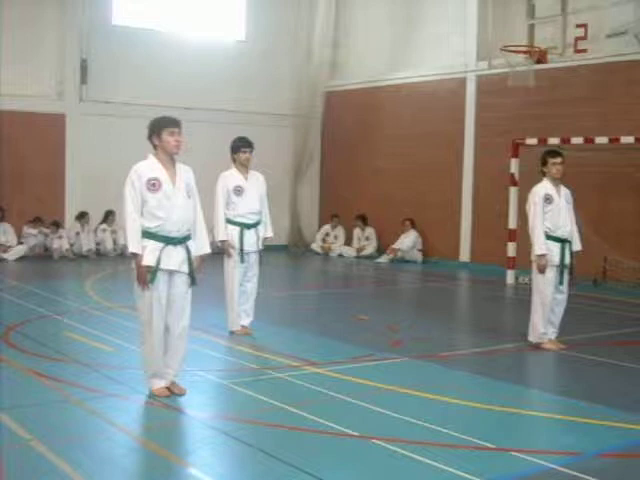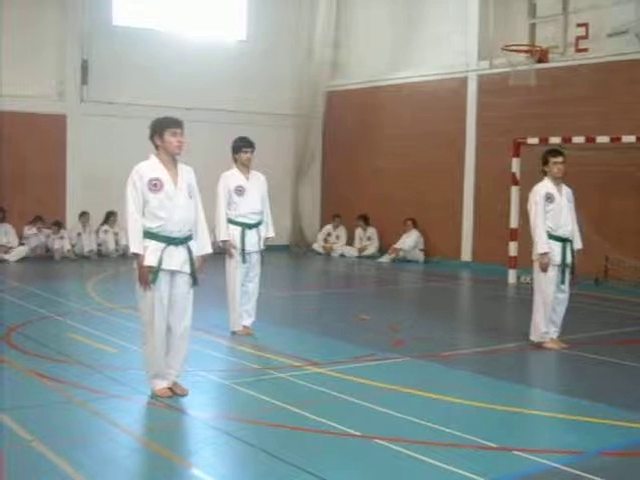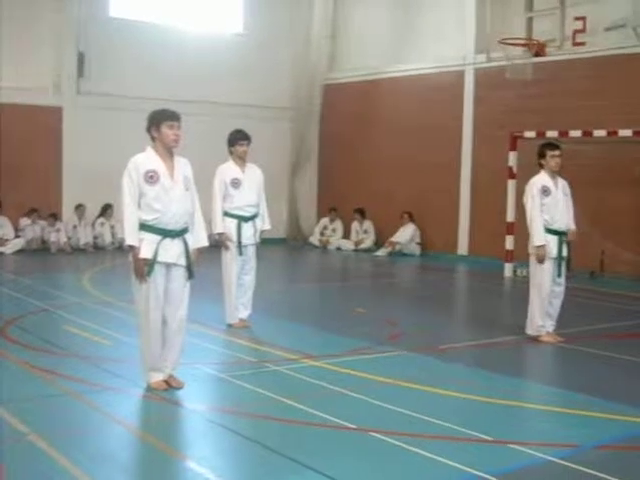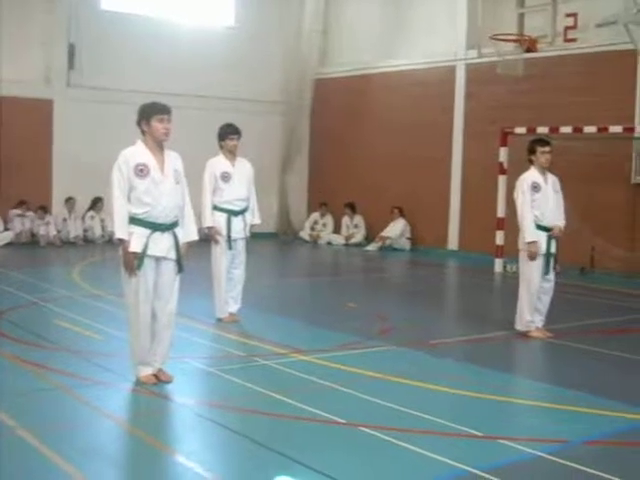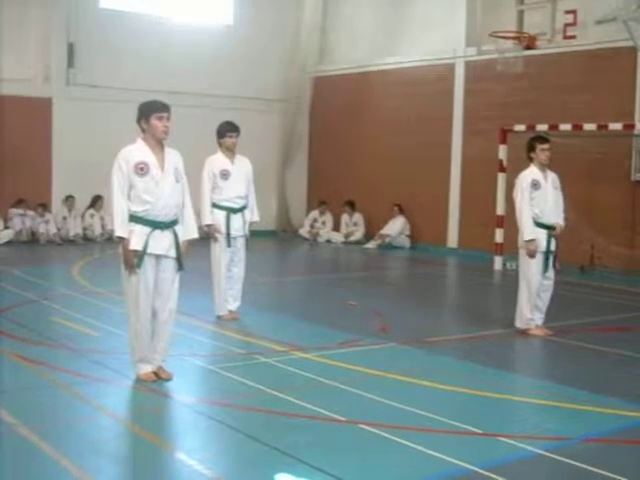
dt=0.3s
person 1, frame 1
left shoulder: (186, 173)
right shoulder: (141, 171)
left elbow: (195, 213)
right elbow: (132, 215)
left wrist: (198, 253)
right wrist: (139, 257)
left hip: (182, 253)
right hip: (154, 253)
left knee: (179, 319)
right knee: (154, 319)
left ankle: (170, 375)
right ankle: (156, 378)
person 1, frame 2
left shoulder: (188, 173)
right shoulder: (142, 171)
left elbow: (197, 213)
right elbow: (134, 216)
left wrist: (200, 253)
right wrist: (140, 258)
left hip: (184, 254)
right hip: (155, 253)
left knee: (181, 320)
right knee: (156, 320)
left ankle: (172, 375)
right ankle: (158, 379)
person 1, frame 3
left shoulder: (184, 165)
right shoulder: (138, 164)
left elbow: (193, 206)
right elbow: (130, 208)
left wrist: (196, 246)
right wrist: (136, 250)
left hip: (180, 246)
right hip: (151, 245)
left knee: (177, 312)
right knee: (152, 312)
left ankle: (168, 368)
right ankle: (154, 371)
person 1, frame 4
left shoulder: (175, 159)
right shoulder: (128, 157)
left elbow: (183, 200)
right elbow: (120, 201)
left wrist: (185, 240)
right wrist: (125, 244)
left hip: (169, 240)
right hip: (140, 239)
left knee: (166, 306)
right knee: (141, 306)
left ankle: (157, 362)
right ankle: (143, 365)
person 1, frame 5
left shoulder: (175, 157)
right shoulder: (128, 155)
left elbow: (184, 198)
right elbow: (120, 199)
left wrist: (185, 238)
right wrist: (125, 242)
left hip: (169, 238)
right hip: (141, 237)
left knee: (166, 304)
right knee: (141, 304)
left ankle: (157, 360)
right ankle: (143, 363)
person 2, frame 1
left shoulder: (566, 193)
right shoulder: (539, 191)
left elbow: (571, 222)
right elbow: (536, 224)
left wrist: (575, 249)
right wrist: (540, 253)
left hip: (563, 249)
right hip: (547, 249)
left knee: (560, 294)
right knee: (544, 294)
left ankle: (550, 335)
right ankle: (540, 336)
person 2, frame 2
left shoulder: (567, 192)
right shoulder: (540, 190)
left elbow: (572, 221)
right elbow: (537, 223)
left wrist: (576, 247)
right wrist: (543, 252)
left hip: (564, 248)
right hip: (549, 247)
left knee: (561, 294)
right knee: (546, 293)
left ankle: (552, 334)
right ankle: (542, 335)
person 2, frame 3
left shoulder: (563, 184)
right shoulder: (536, 183)
right elbow: (534, 215)
left wrist: (572, 229)
right wrist: (539, 244)
left hip: (560, 241)
right hip: (544, 241)
left knee: (558, 287)
right knee: (542, 286)
left ankle: (548, 327)
right ankle: (538, 329)
person 2, frame 4
left shoulder: (554, 180)
right shoulder: (526, 180)
left elbow: (559, 208)
right elbow: (524, 212)
left wrist: (560, 226)
right wrist: (531, 240)
left hip: (550, 238)
right hip: (534, 237)
left knee: (547, 283)
right knee: (531, 282)
left ankle: (538, 323)
right ankle: (527, 324)
person 2, frame 5
left shoulder: (553, 178)
right shoulder: (526, 177)
left elbow: (558, 205)
right elbow: (523, 210)
left wrist: (560, 225)
right wrist: (529, 239)
left hip: (549, 236)
right hip: (534, 235)
left knee: (547, 281)
right knee: (531, 280)
left ankle: (537, 321)
right ankle: (527, 322)
person 3, frame 1
left shoulder: (259, 178)
right shoulder: (225, 178)
left elbow: (264, 207)
right elbow: (219, 209)
left wrist: (266, 233)
right wrist: (223, 238)
left hip: (253, 234)
right hip: (235, 234)
left knee: (251, 280)
right knee: (235, 280)
left ankle: (246, 321)
right ankle: (235, 324)
person 3, frame 2
left shoulder: (260, 178)
right shoulder: (227, 178)
left elbow: (265, 207)
right elbow: (221, 209)
left wrist: (267, 234)
right wrist: (224, 238)
left hip: (255, 234)
right hip: (236, 233)
left knee: (252, 281)
right knee: (236, 280)
left ankle: (247, 321)
right ankle: (237, 324)
person 3, frame 3
left shoulder: (256, 171)
right shoulder: (223, 170)
left elbow: (261, 200)
right elbow: (217, 202)
left wrist: (263, 226)
right wrist: (220, 231)
left hip: (251, 227)
right hip: (232, 227)
left knee: (248, 273)
right knee: (232, 273)
left ankle: (243, 314)
right ankle: (233, 317)
person 3, frame 4
left shoulder: (246, 165)
right shoulder: (213, 164)
left elbow: (251, 194)
right elbow: (207, 195)
left wrist: (253, 220)
right wrist: (209, 225)
left hip: (240, 221)
right hip: (222, 220)
left knee: (238, 267)
right knee: (222, 267)
left ankle: (233, 308)
right ankle: (223, 311)
person 3, frame 5
left shoulder: (245, 163)
right shoulder: (212, 162)
left elbow: (250, 192)
right elbow: (206, 193)
left wrist: (252, 218)
right wrist: (208, 222)
left hip: (240, 218)
right hip: (221, 217)
left knee: (238, 265)
right knee: (221, 265)
left ankle: (232, 306)
right ankle: (222, 308)
